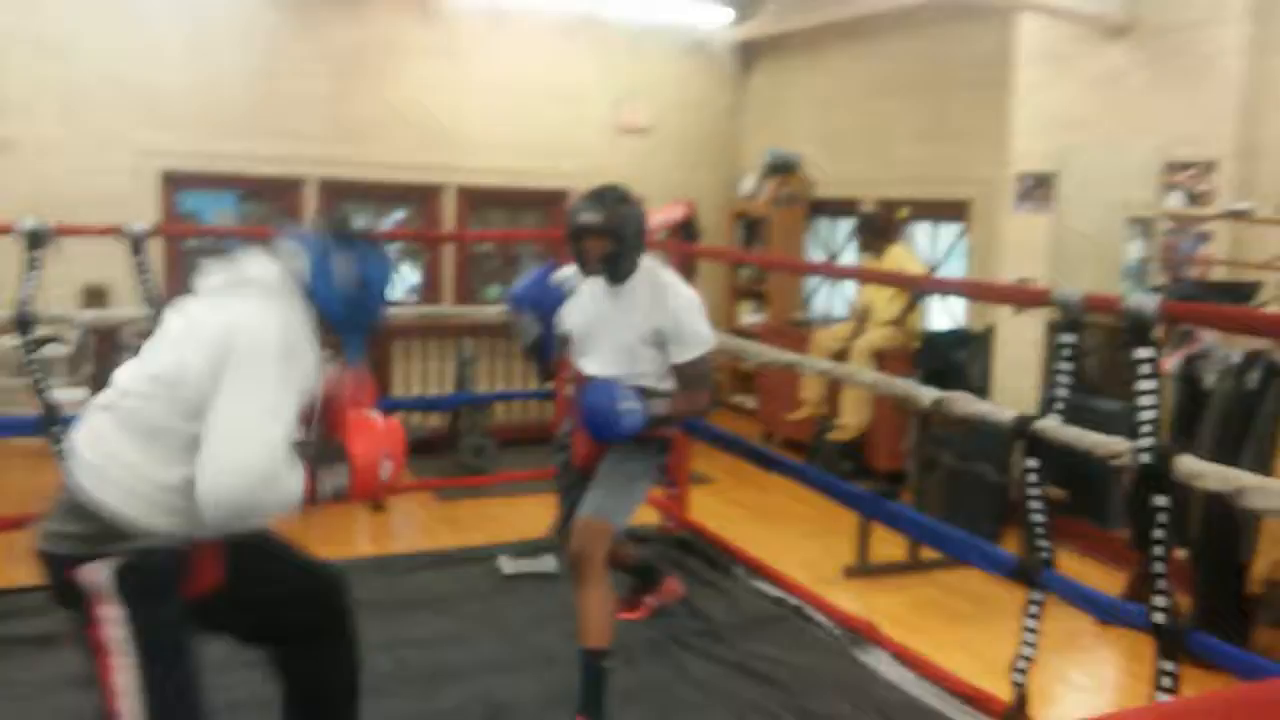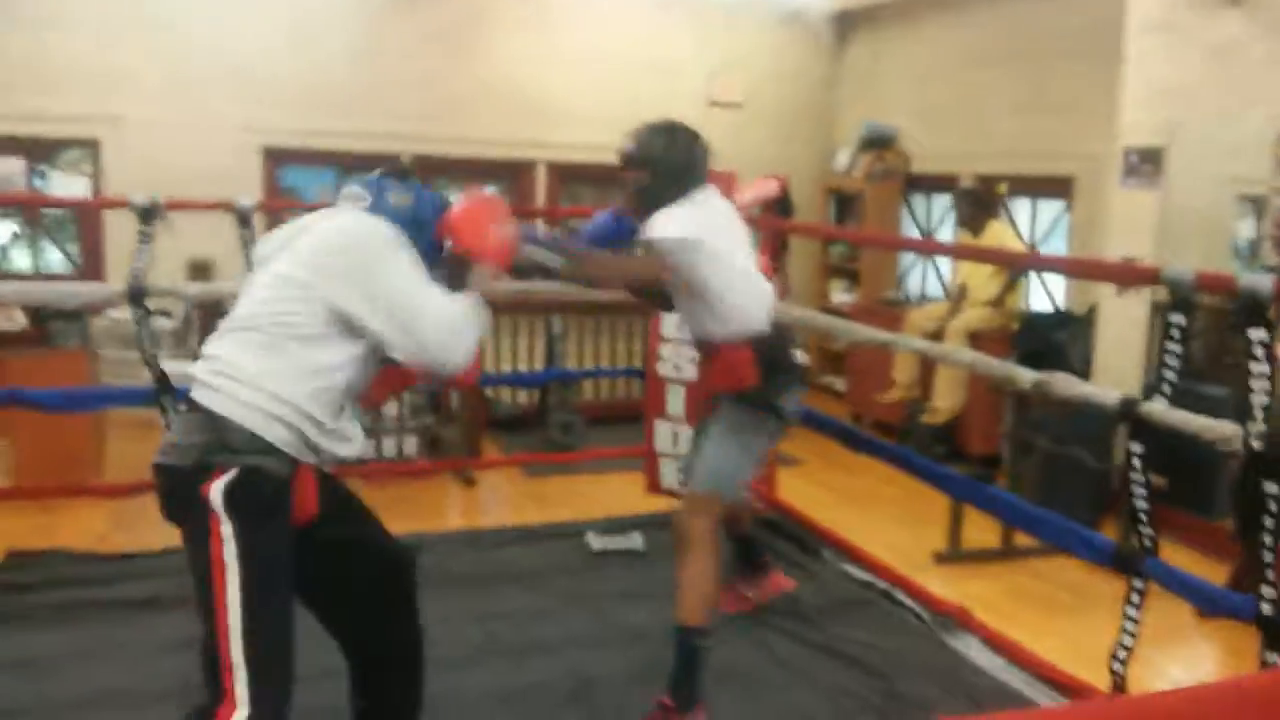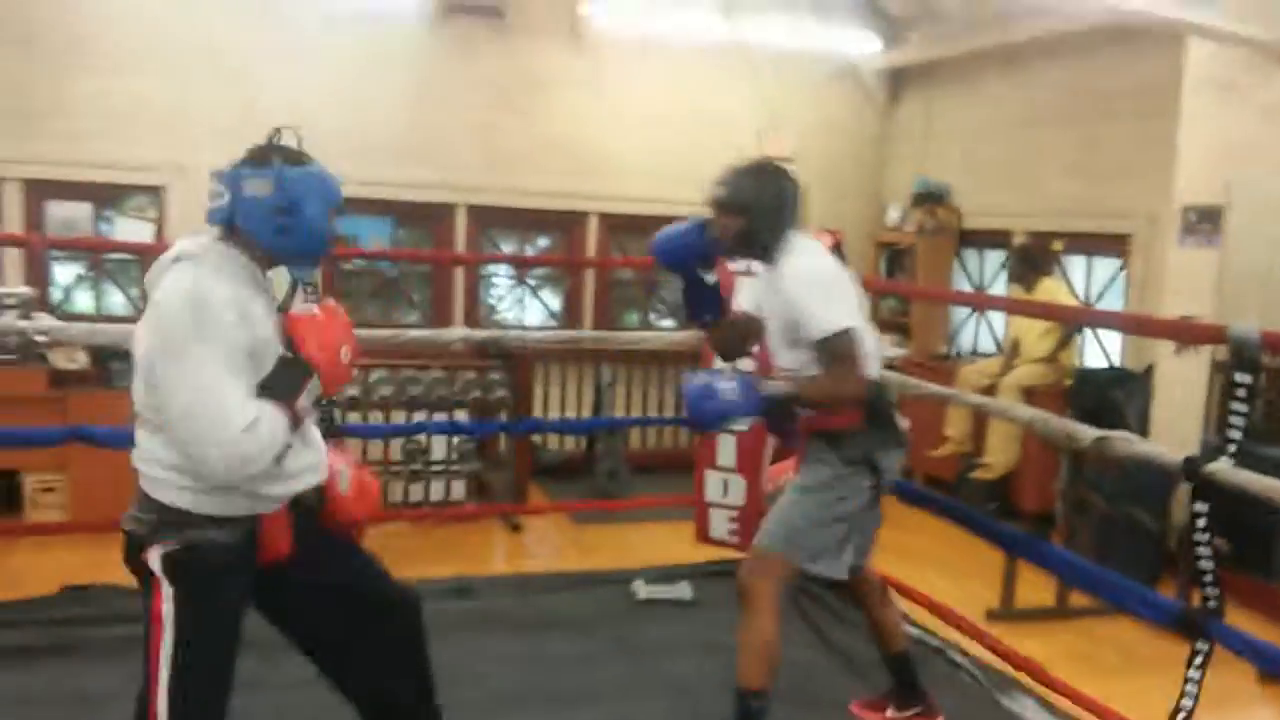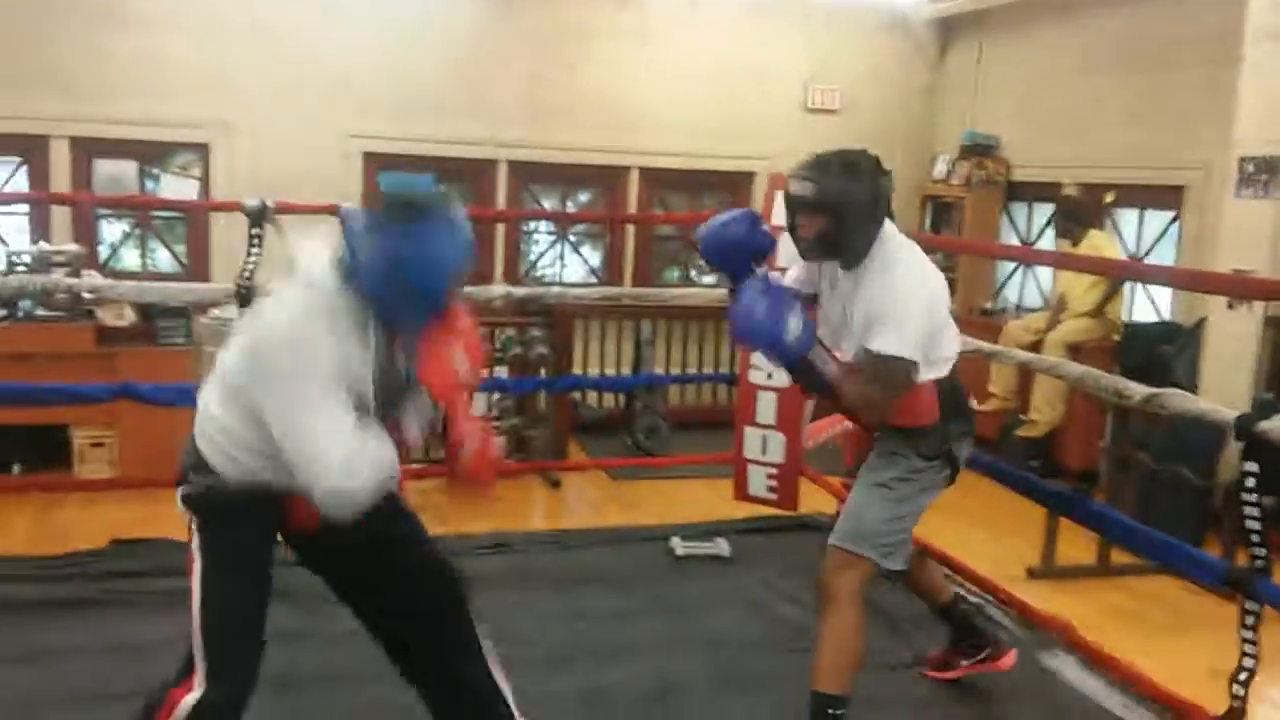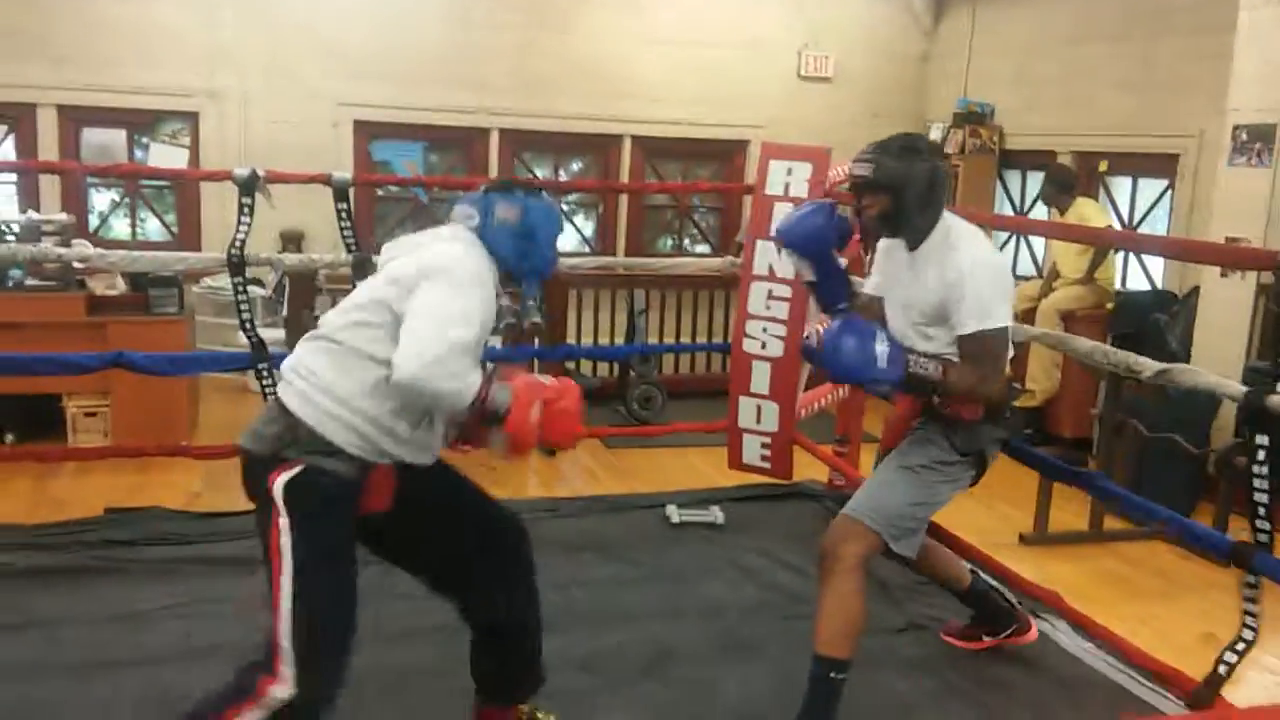
dt=0.4s
person 1, frame 1
left shoulder: (672, 297)
right shoulder: (567, 283)
left elbow: (700, 392)
right elbow: (548, 367)
left wrist: (651, 410)
right wrist: (534, 326)
left hip: (635, 438)
right hip: (584, 427)
left knee: (586, 549)
right knee: (579, 533)
right ankle: (652, 579)
person 1, frame 2
left shoulder: (684, 222)
right shoulder: (705, 207)
left elbow: (640, 274)
right elbow: (676, 288)
right wrist: (622, 253)
left hip: (754, 385)
right hip: (750, 372)
left knee: (694, 523)
right knee: (708, 489)
right ankle: (757, 570)
person 1, frame 3
left shoulder: (805, 275)
right shoulder: (778, 266)
left elbow: (853, 382)
right elbow: (735, 338)
left wrist: (765, 397)
right wrist: (693, 281)
left hip: (849, 444)
right hip: (849, 441)
left knee: (760, 579)
right knee: (852, 569)
person 1, frame 4
left shoulder: (909, 283)
right shoulder: (820, 248)
left elbow: (872, 405)
right elbow: (777, 313)
left wrist: (801, 348)
right wrist: (741, 272)
left hip: (916, 432)
right hip: (883, 421)
left knee: (838, 576)
right knee: (884, 542)
right ankle: (976, 641)
person 1, frame 5
left shoulder: (971, 262)
right shoulder: (896, 241)
left elbow: (985, 383)
right elbow: (868, 320)
left wrist: (900, 369)
right wrist: (822, 266)
left hip: (956, 425)
right hip: (922, 413)
left knee: (844, 546)
right knee: (895, 531)
right ankle: (1000, 617)
person 2, frame 1
left shoulder: (247, 303)
right shoulder: (276, 330)
right elbow: (233, 489)
left wrist: (328, 411)
right wrist: (338, 471)
left hip: (177, 530)
right hip: (121, 546)
left knee: (315, 603)
person 2, frame 2
left shoulder: (328, 243)
right shoulder: (361, 237)
right elbow: (445, 342)
right wrist: (482, 270)
left hip: (275, 461)
right hip: (234, 464)
left knee: (382, 580)
person 2, frame 3
left shoulder: (242, 279)
right shoulder: (193, 294)
right elbow: (228, 450)
left wrist: (321, 467)
right wrist: (304, 371)
left hip: (276, 516)
right hip: (196, 534)
left knee: (388, 624)
person 2, frame 4
left shoulder: (381, 295)
right shoulder: (301, 326)
right elbow: (342, 488)
right wrist: (417, 397)
left hip: (314, 468)
right hip: (235, 487)
left knee: (428, 592)
person 2, frame 5
left shoulder: (449, 261)
right shoulder: (462, 268)
right elbow: (426, 371)
left wrist: (520, 402)
right wrist: (498, 400)
left hip: (373, 461)
right hip: (307, 460)
left knee: (501, 546)
person 3, frame 1
left shoulder: (899, 254)
right shoulder: (869, 260)
left wrist: (901, 317)
right wrist: (858, 322)
left hip: (900, 327)
right hip: (872, 323)
left knee: (862, 346)
right knee: (821, 338)
left ankle: (852, 423)
right ankle: (814, 402)
person 3, frame 2
left shoulder: (999, 231)
right shoulder: (964, 236)
left wrist: (1000, 297)
right wrist: (955, 302)
left hip: (996, 307)
right hip: (968, 302)
left knee: (956, 326)
right knee: (915, 317)
left ankle: (945, 407)
right ankle: (906, 384)
person 3, frame 3
left shoulder: (1053, 288)
right shoulder: (1018, 292)
left wrist: (1053, 354)
right wrist: (1008, 359)
left hip: (1052, 364)
right hip: (1022, 358)
left knee: (1010, 383)
right knee: (968, 373)
left ankle: (998, 463)
right ankle: (959, 439)
person 3, frame 4
left shoulder: (1099, 240)
right shoulder: (1067, 247)
left wrist: (1098, 309)
right wrist: (1054, 314)
left hip: (1102, 318)
right hip: (1069, 313)
left knee: (1055, 339)
right knee: (1013, 329)
left ankle: (1043, 419)
right ankle: (1003, 395)
person 3, frame 5
left shoulder: (1085, 207)
right shoulder: (1057, 214)
left wrist: (1088, 276)
right wrist: (1047, 282)
left hip: (1095, 286)
right hip: (1063, 281)
left knee: (1048, 307)
right knee: (1012, 297)
left ankle: (1040, 390)
